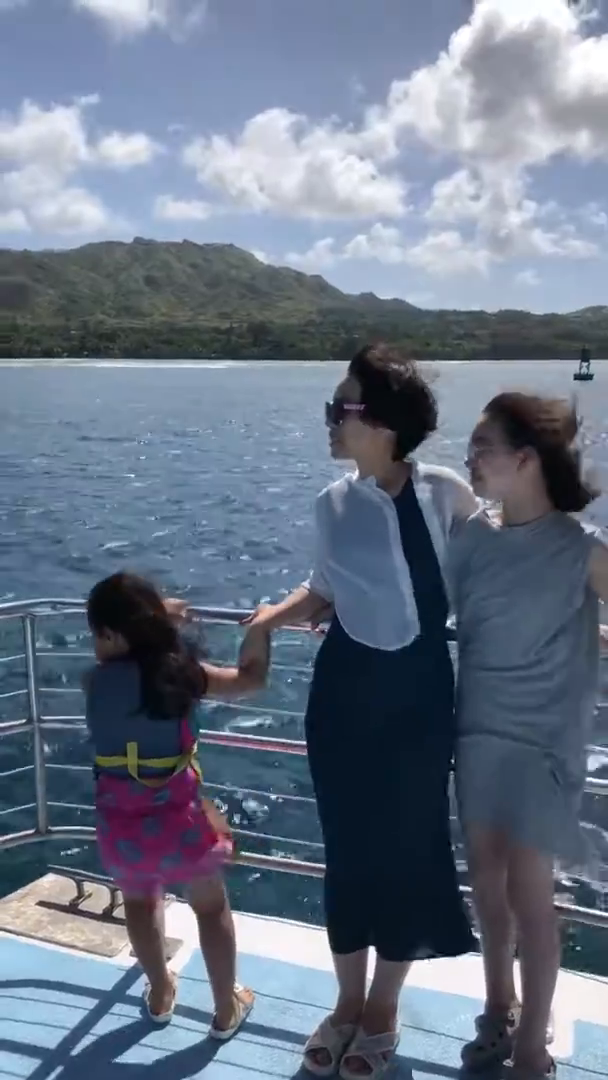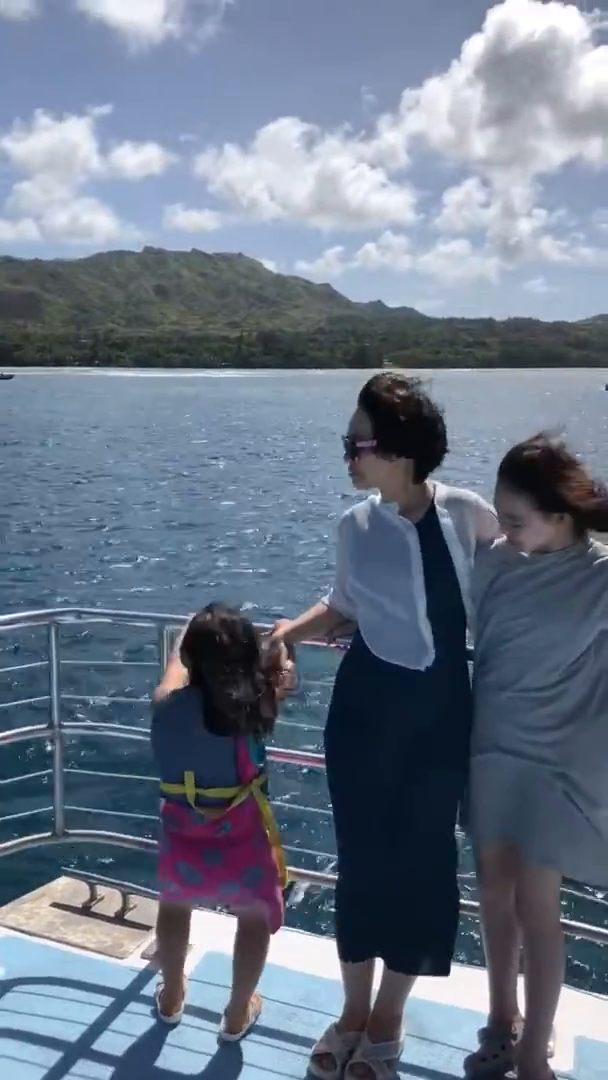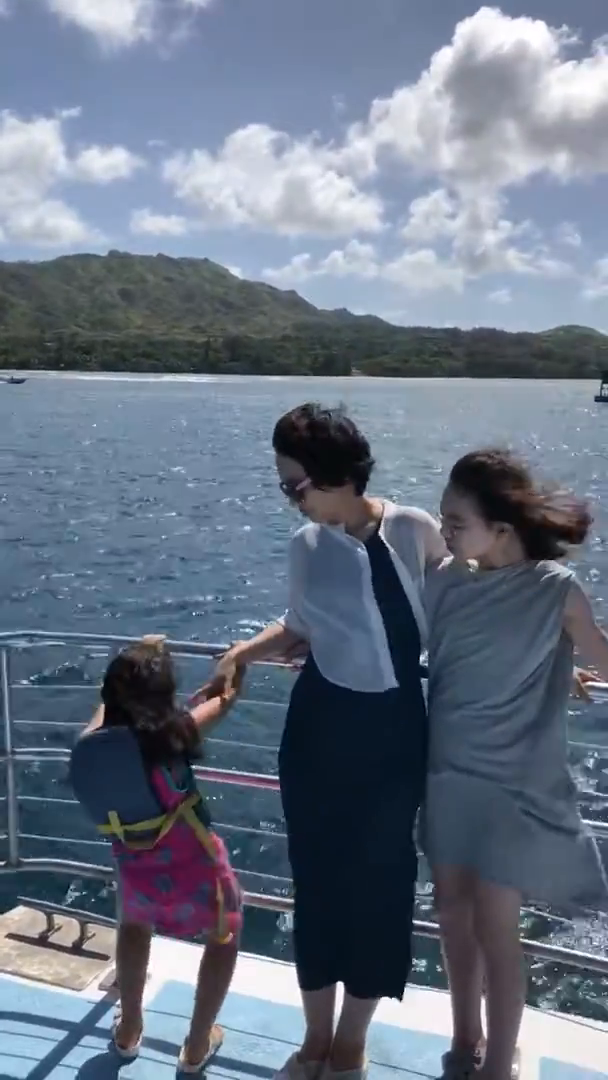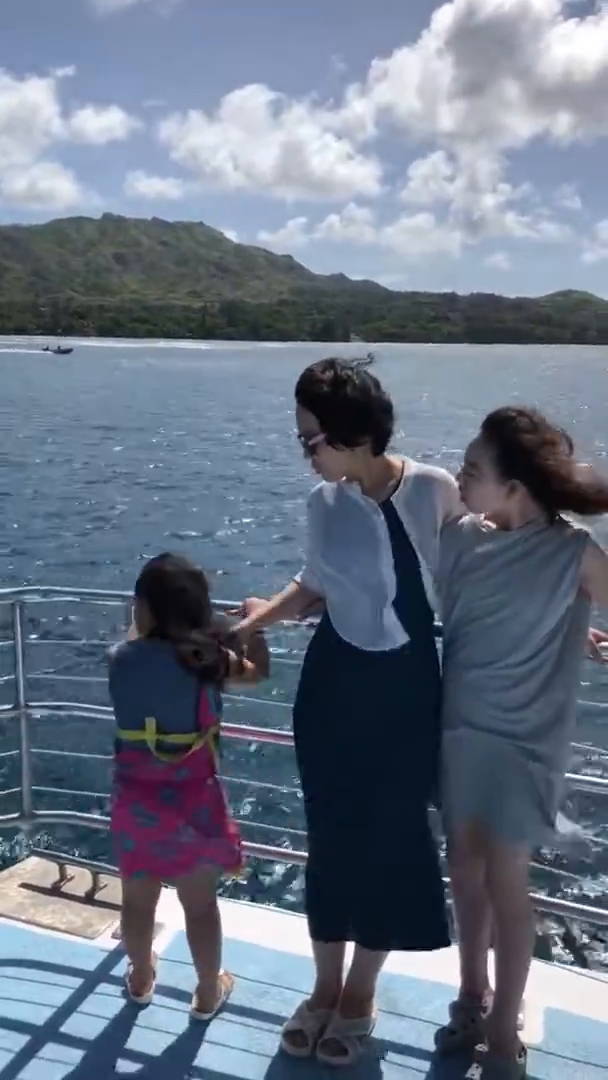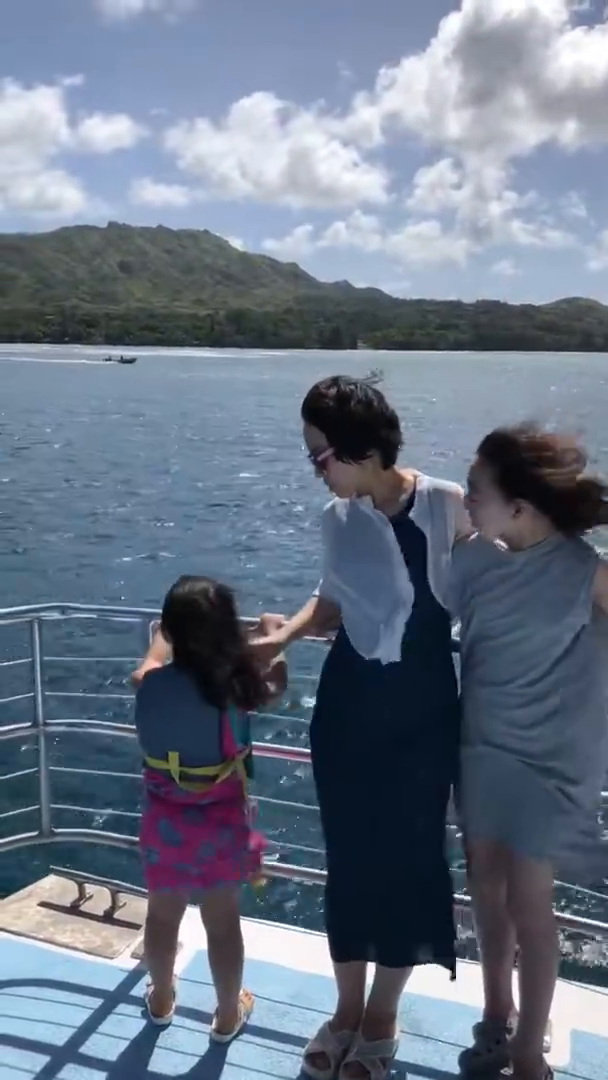
dt=1s
person 1, frame 1
left shoulder: (445, 493)
right shoulder: (333, 503)
right wrist: (270, 614)
left hip: (418, 694)
right hip: (343, 690)
left knee: (406, 851)
right knee: (346, 848)
left ankle: (383, 1011)
right ankle: (348, 1002)
person 1, frame 2
left shoulder: (467, 514)
right shoulder: (356, 524)
right wrist: (290, 629)
left hip: (438, 711)
right hip: (363, 705)
left knee: (418, 863)
right knee: (359, 859)
left ankle: (387, 1018)
right ankle: (353, 1010)
person 1, frame 3
left shoulder: (414, 531)
right shoulder: (305, 546)
right wrist: (242, 651)
left hip: (392, 734)
right hip: (318, 729)
left knee: (376, 885)
right knee: (315, 883)
person 1, frame 4
left shoulder: (434, 491)
right shoulder: (322, 502)
right wrist: (256, 619)
left hip: (406, 693)
right hip: (330, 688)
left knee: (389, 843)
right knee: (329, 840)
left ankle: (359, 993)
right ankle: (325, 987)
person 1, frame 5
left shoulder: (447, 505)
right shoulder: (336, 518)
right wrist: (282, 637)
left hip: (422, 710)
right hip: (346, 705)
left knee: (405, 860)
right knee: (347, 858)
left ankle: (381, 1015)
right ankle: (346, 1008)
person 2, frame 1
right shoulder: (471, 536)
left hip: (542, 740)
right hip: (478, 730)
left knee: (529, 894)
right knee: (487, 877)
right ankle: (500, 1008)
person 2, frame 2
right shoulder: (495, 559)
left hip: (555, 761)
right hip: (490, 748)
left knee: (536, 909)
right knee: (494, 892)
right ankle: (502, 1020)
person 2, frame 3
left shoulder: (556, 590)
right shoulder: (443, 577)
left hip: (511, 783)
right hip: (446, 769)
left knee: (495, 930)
right knee: (453, 914)
person 2, frame 4
right shoulder: (459, 535)
left hip: (522, 740)
right hip: (459, 726)
left knee: (505, 886)
right knee: (465, 870)
right ankle: (473, 996)
person 2, frame 5
right shoulder: (473, 554)
left hip: (545, 758)
right hip: (479, 745)
left knee: (528, 905)
right knee: (486, 889)
right ankle: (497, 1016)
person 3, frame 1
left shoulder: (96, 681)
right shoulder: (183, 674)
right elbow: (251, 677)
left wrist: (162, 620)
right wrist: (261, 628)
left hip: (119, 823)
right hip: (177, 817)
left knee: (140, 901)
right knee: (211, 907)
left ankle: (160, 993)
right ankle: (226, 1008)
person 3, frame 2
left shoulder: (166, 704)
right shoulder: (252, 705)
left elbow: (179, 665)
right elbow: (284, 676)
left wrist: (194, 632)
right wrist: (281, 642)
left hip: (183, 845)
right hip: (242, 846)
left knee: (174, 909)
right knee: (255, 919)
left ankle: (171, 996)
right ankle: (238, 1013)
person 3, frame 3
left shoulder: (87, 746)
right shoulder: (170, 734)
left elbow: (111, 705)
right elbow: (222, 700)
left wrist: (136, 660)
right wrist: (234, 666)
left hip: (137, 872)
right hip: (193, 866)
left knee: (135, 927)
right knee: (223, 938)
left ankle: (128, 1029)
right ankle: (198, 1044)
person 3, frame 4
left shoulder: (123, 657)
right shoulder: (209, 657)
right elbow: (257, 671)
left wrist: (146, 623)
left hip: (136, 799)
right hip: (194, 800)
left knee: (137, 897)
right knee: (200, 902)
left ankle: (140, 978)
right ankle: (208, 992)
person 3, frame 5
left shoulder: (148, 684)
right shoulder: (235, 686)
left elbow: (156, 657)
right elbow: (276, 684)
left wrist: (172, 626)
left hip: (164, 819)
right hip: (221, 822)
left knee: (162, 915)
right knee: (223, 922)
left ankle: (161, 999)
right ankle: (228, 1014)
